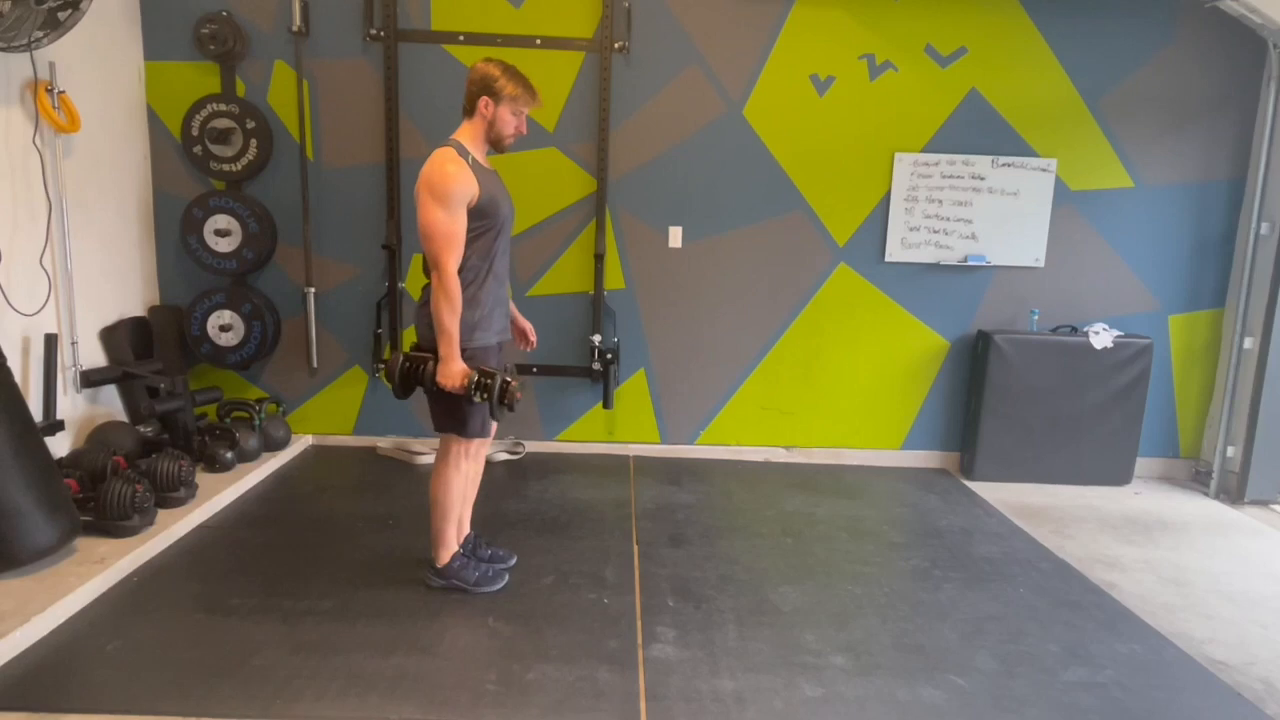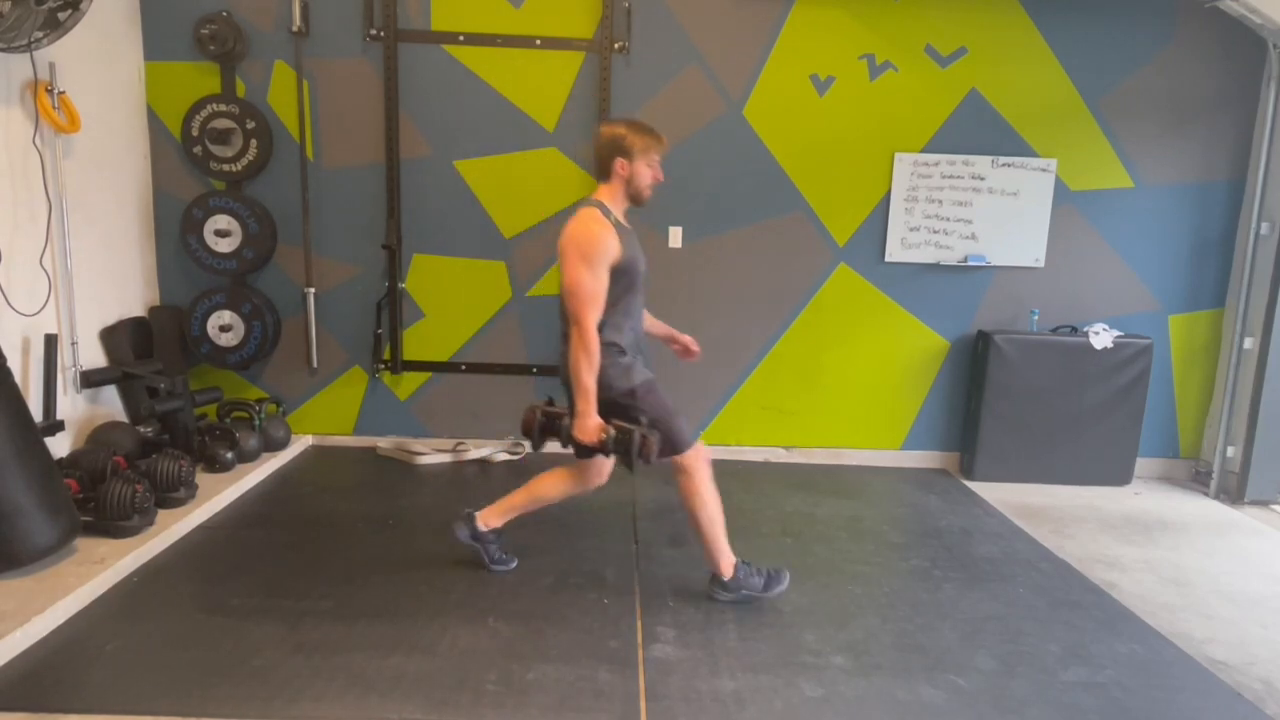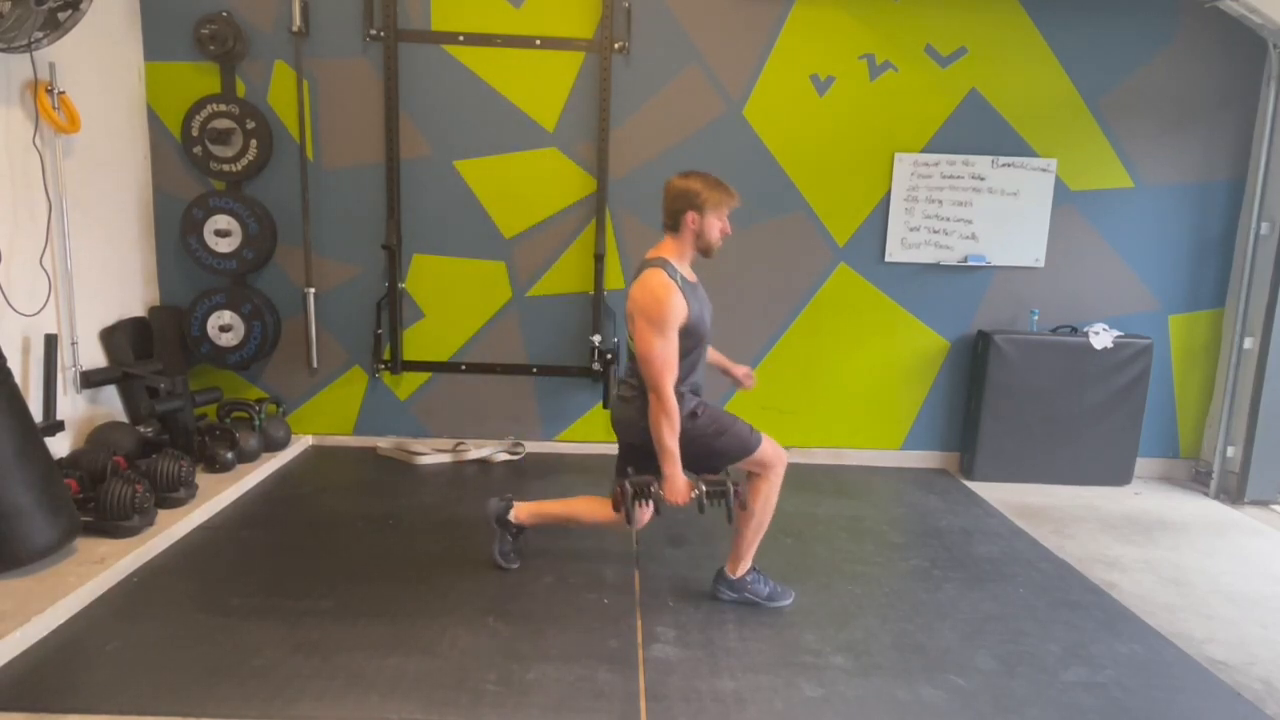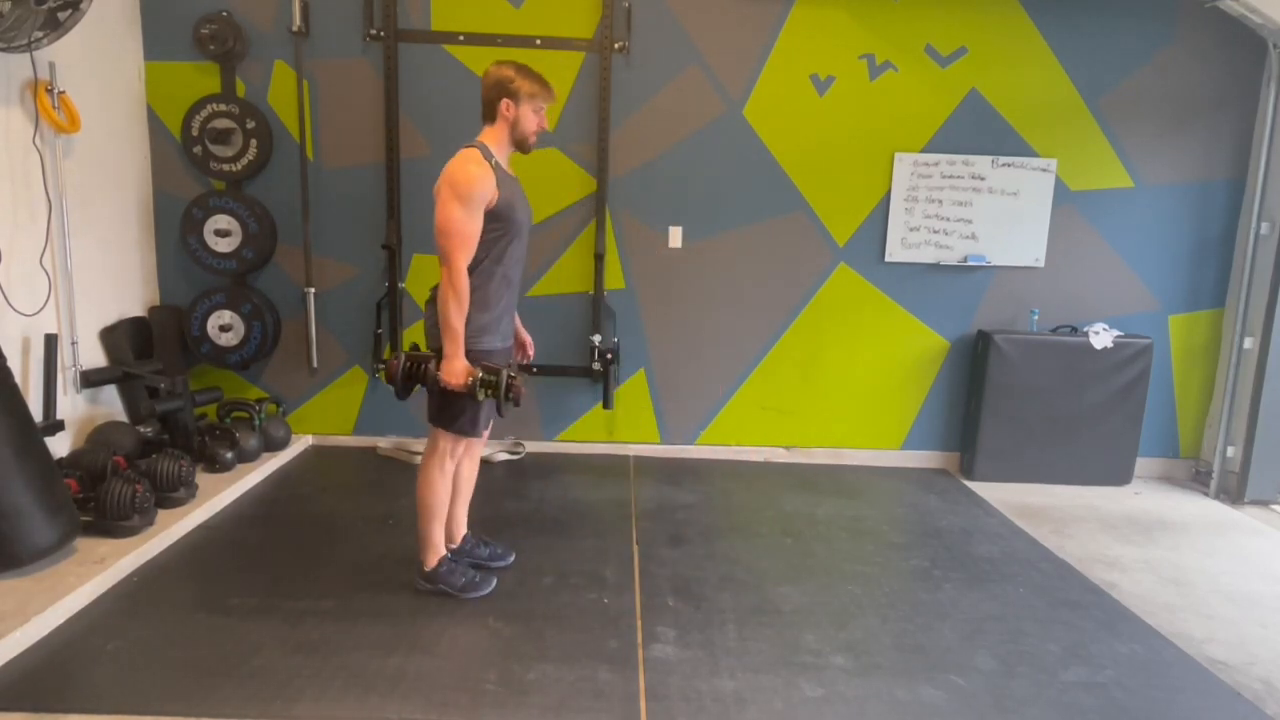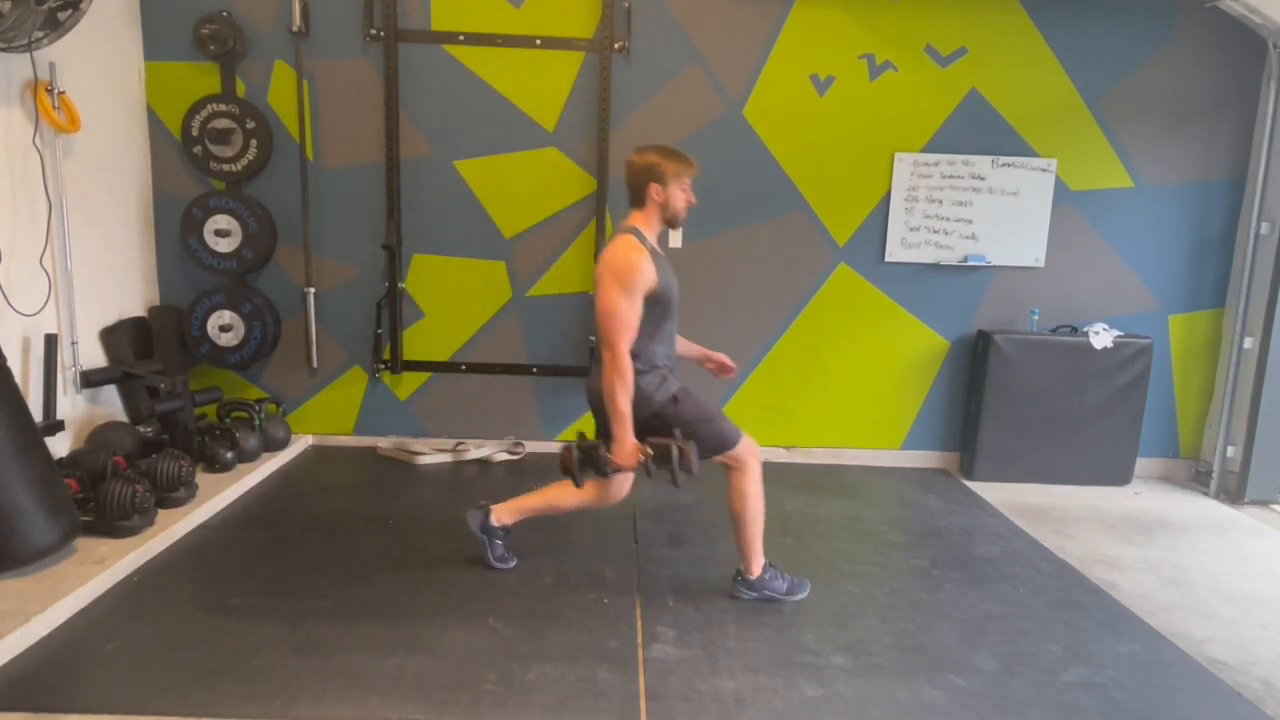
dt=1s
person 1, frame 1
left shoulder: (478, 167)
right shoulder: (448, 169)
right elbow: (445, 272)
left wrist: (511, 313)
right wrist: (449, 354)
left hip: (484, 330)
right hip: (461, 335)
left knee: (480, 437)
right knee: (462, 444)
left ankle: (462, 539)
right ankle: (446, 561)
person 1, frame 2
left shoulder: (610, 221)
right shoulder: (592, 230)
right elbow: (584, 327)
left wrist: (665, 331)
right wrist: (586, 410)
left hip: (614, 364)
right hip: (611, 374)
left knee: (591, 472)
right knee: (693, 459)
left ankle: (482, 524)
right ankle: (728, 573)
person 1, frame 3
left shoulder: (677, 267)
right shoulder: (659, 290)
right elbow: (661, 393)
left wrist: (725, 364)
right wrist: (672, 471)
left hip: (644, 411)
right hip: (655, 414)
left knee: (631, 515)
right knee: (771, 462)
left ankle: (514, 515)
right ankle: (737, 575)
person 1, frame 4
left shoulder: (498, 171)
right shoulder: (470, 171)
right elbow: (455, 269)
left wrist: (513, 326)
right wrist: (453, 352)
left hip: (490, 334)
right hip: (467, 337)
left knee: (474, 439)
right knee: (448, 445)
left ankle: (457, 539)
right ankle: (434, 564)
person 1, frame 5
left shoulder: (642, 246)
right shoulder: (629, 257)
right elbow: (617, 352)
left wrist: (699, 353)
right wrist: (622, 435)
left hip: (643, 384)
right hip: (643, 392)
left knee: (608, 490)
right knee: (746, 455)
left ankle: (494, 518)
right ankle: (755, 574)
